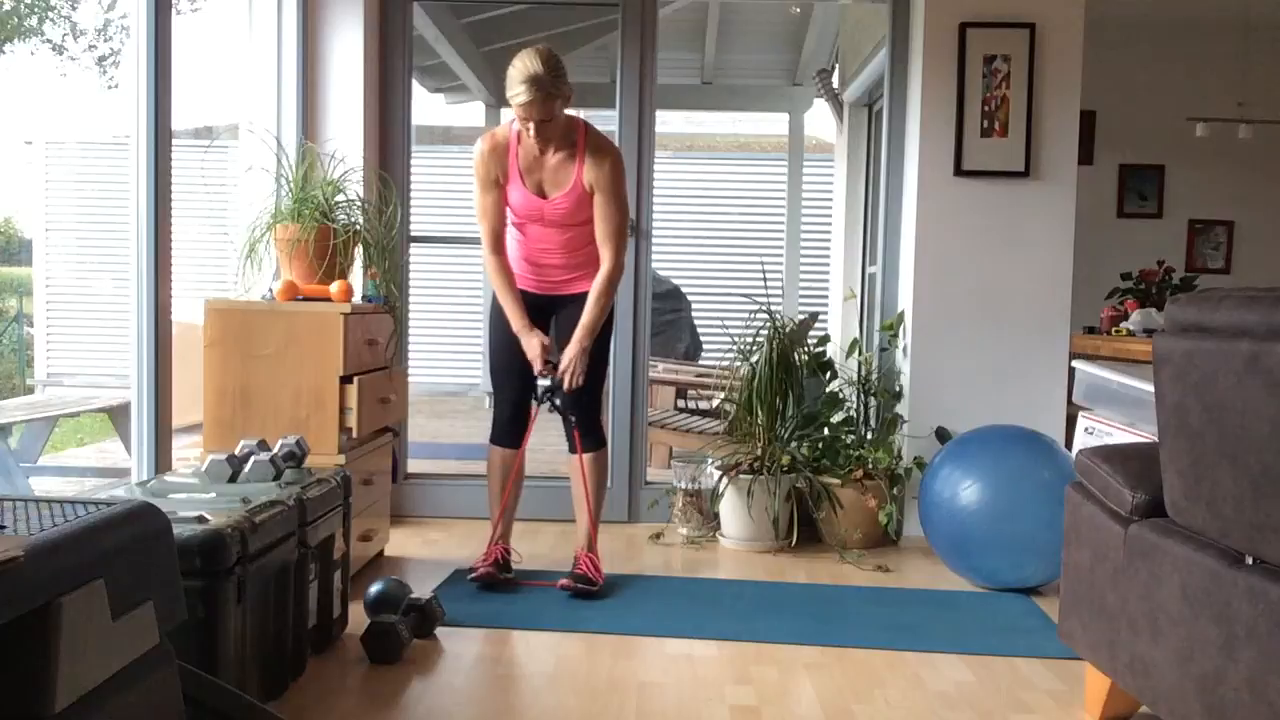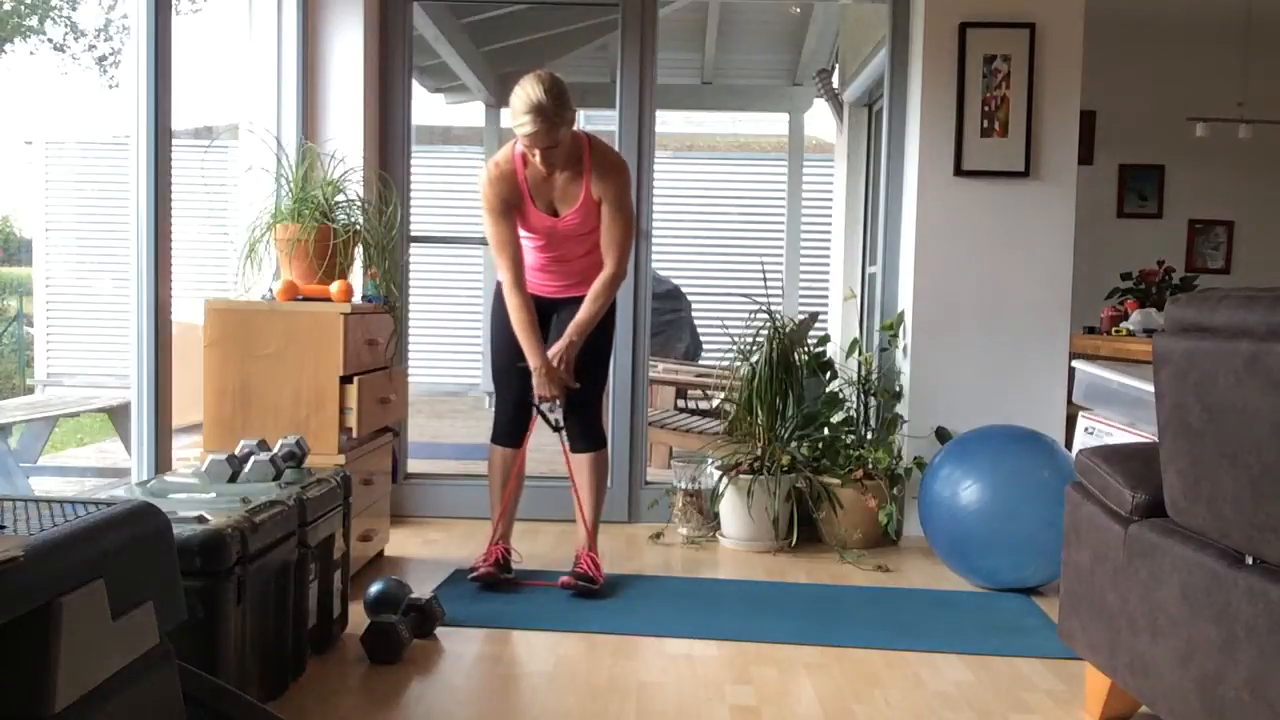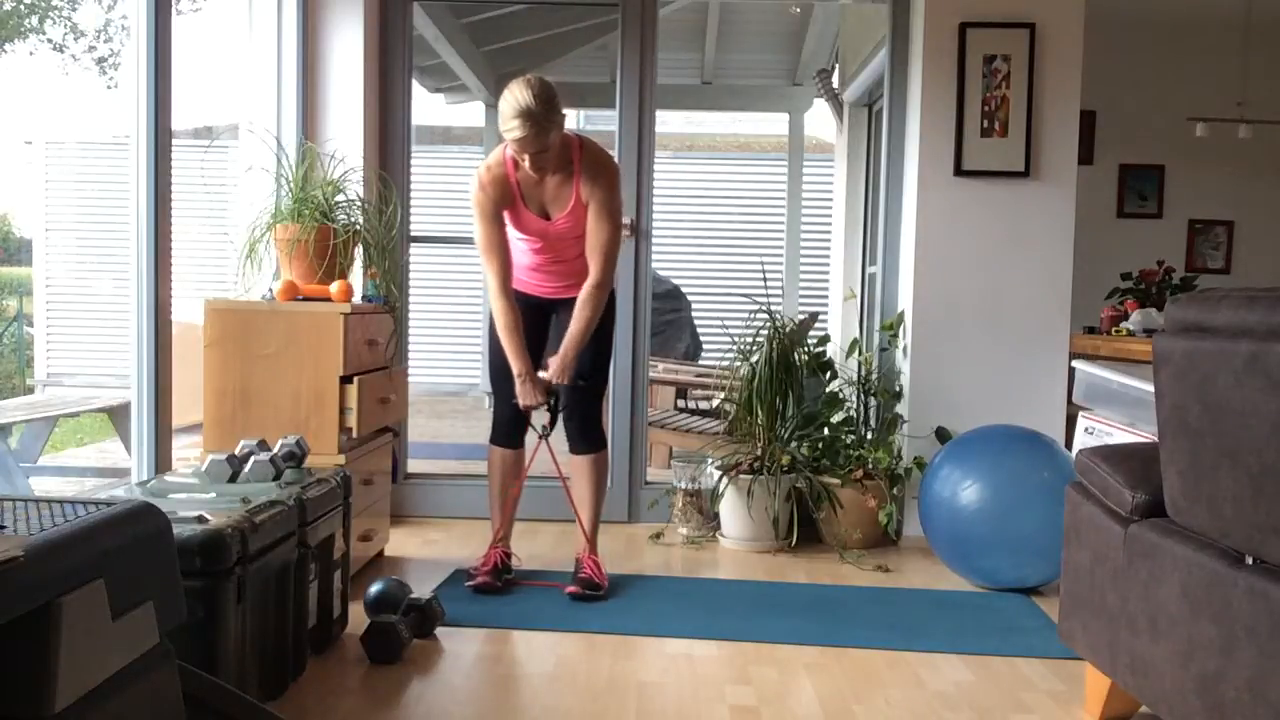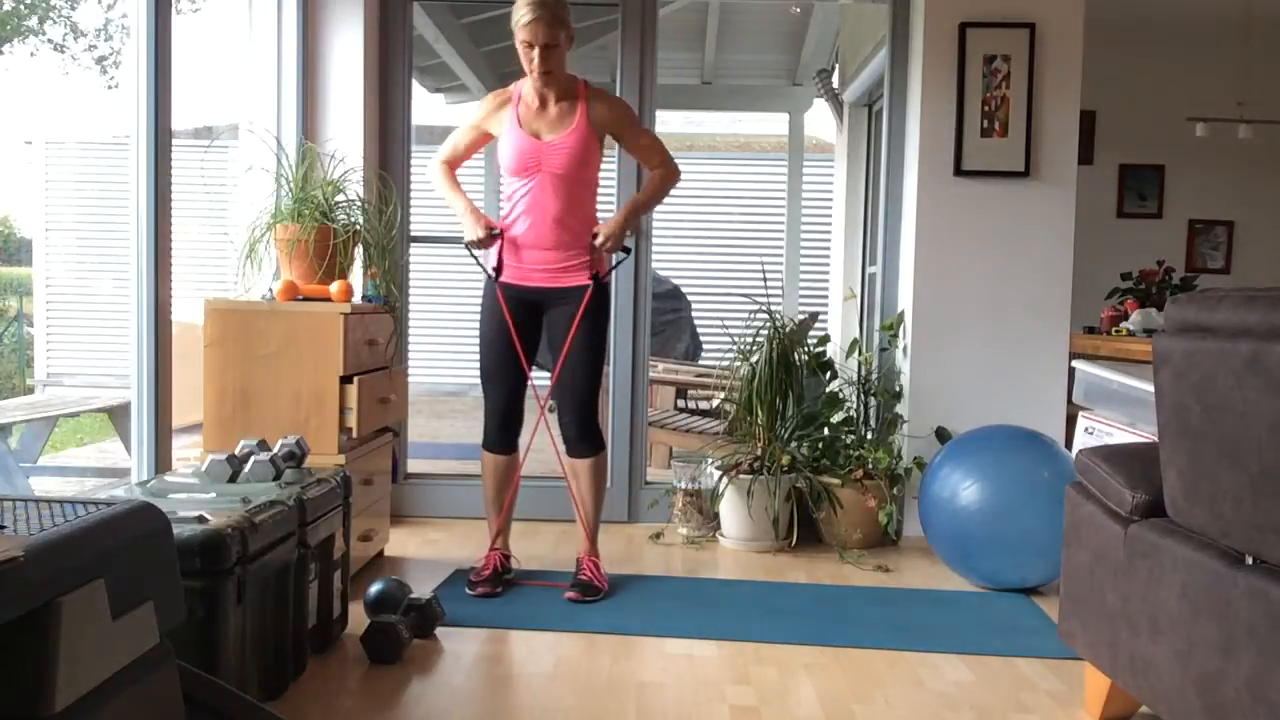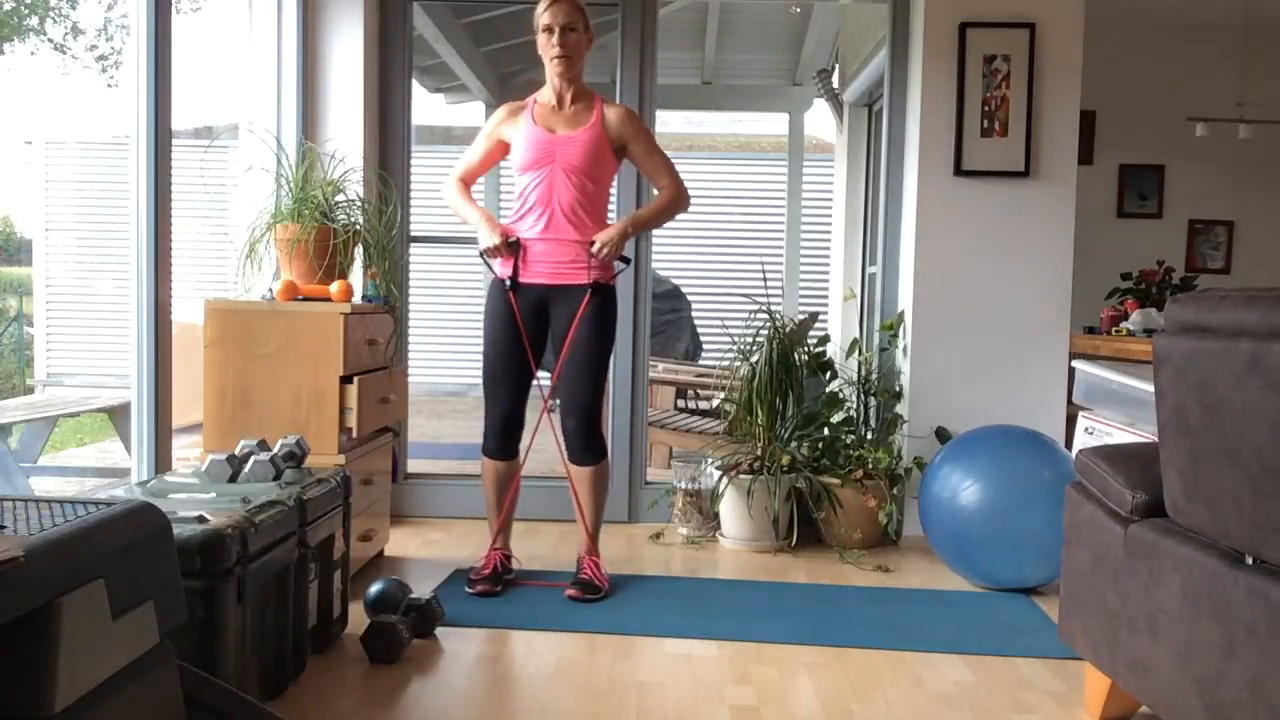
dt=0.7s
person 1, frame 1
left shoulder: (600, 157)
right shoulder: (493, 150)
left elbow: (612, 260)
right elbow: (492, 248)
left wrist: (582, 342)
right wrist: (525, 329)
left hip: (582, 294)
right hip: (517, 292)
left knee: (582, 416)
right knee: (508, 415)
left ankle: (587, 552)
right ankle: (498, 546)
person 1, frame 2
left shoulder: (607, 168)
right shoulder: (500, 174)
left elbow: (614, 266)
right elbow: (510, 278)
left wrist: (570, 343)
right wrist: (537, 365)
left hip: (587, 296)
right hip: (523, 294)
left knee: (583, 416)
right knee: (510, 413)
left ankle: (588, 551)
right ankle: (498, 546)
person 1, frame 3
left shoulder: (596, 168)
right shoulder: (491, 177)
left elbow: (600, 276)
right elbow: (498, 284)
left wrist: (567, 358)
right wrist: (521, 371)
left hip: (583, 296)
right hip: (521, 294)
left knee: (582, 418)
right knee: (508, 415)
left ankle: (589, 555)
right ankle: (499, 549)
person 1, frame 4
left shoulder: (600, 106)
right shoulder: (497, 107)
left elbow: (665, 170)
right elbow: (442, 164)
left wrist: (625, 218)
right wrist: (468, 213)
left hip: (578, 285)
right hip: (510, 281)
left knee: (578, 419)
right knee: (500, 415)
left ankle: (589, 555)
right ankle: (497, 551)
person 1, frame 5
left shoulder: (614, 119)
right shoulder: (512, 117)
left elbow: (675, 193)
right elbow: (455, 182)
left wrist: (625, 227)
right wrist: (484, 223)
left hip: (585, 286)
right hip: (516, 281)
left knee: (580, 422)
right knee: (501, 418)
left ankle: (590, 555)
right ankle: (498, 552)
